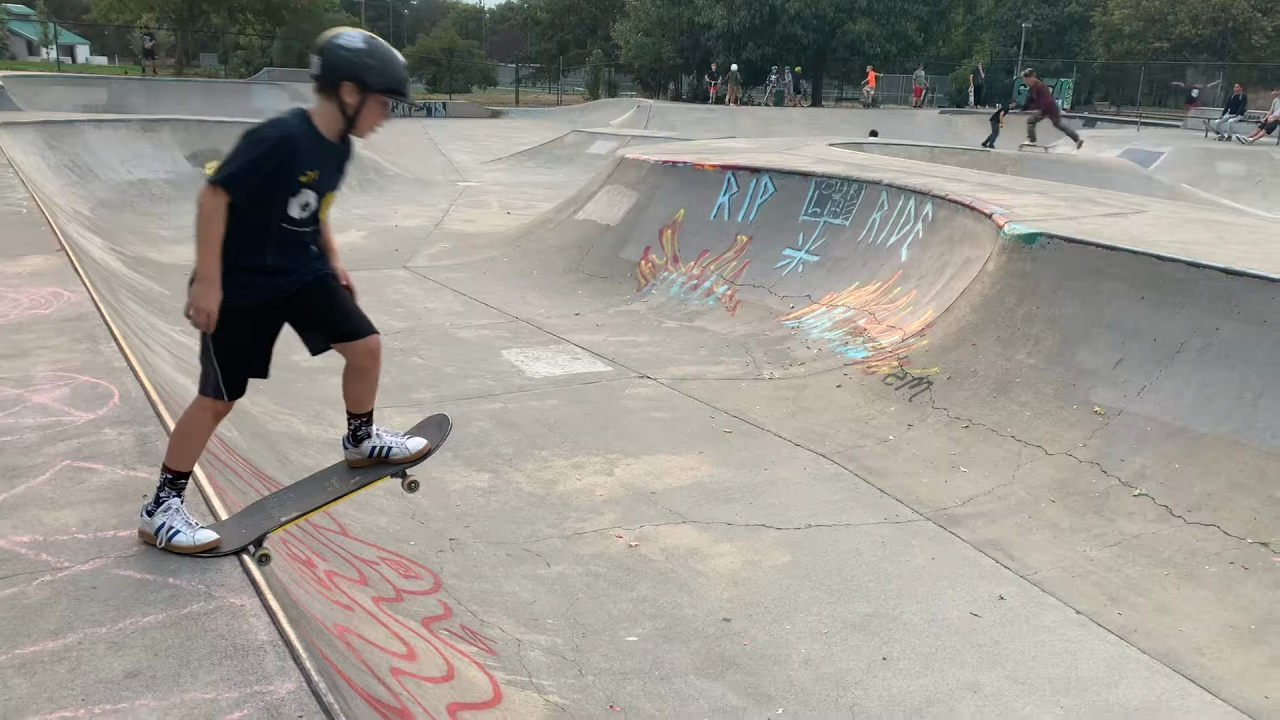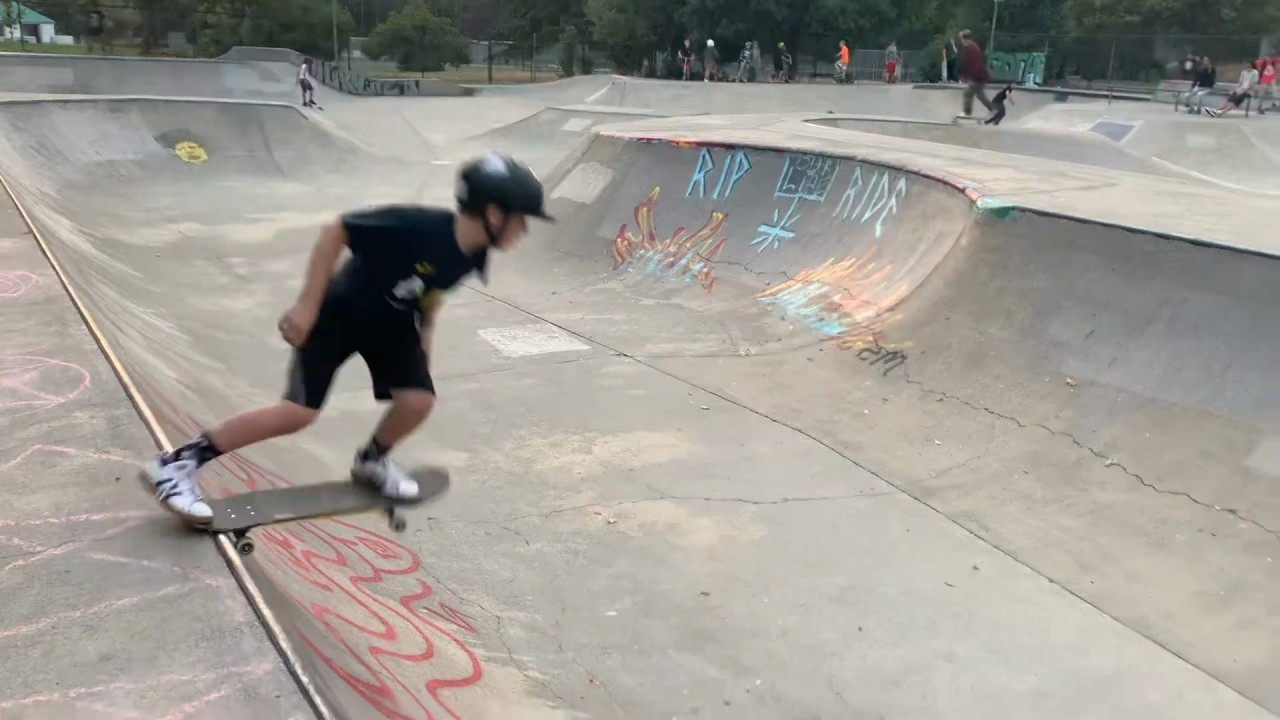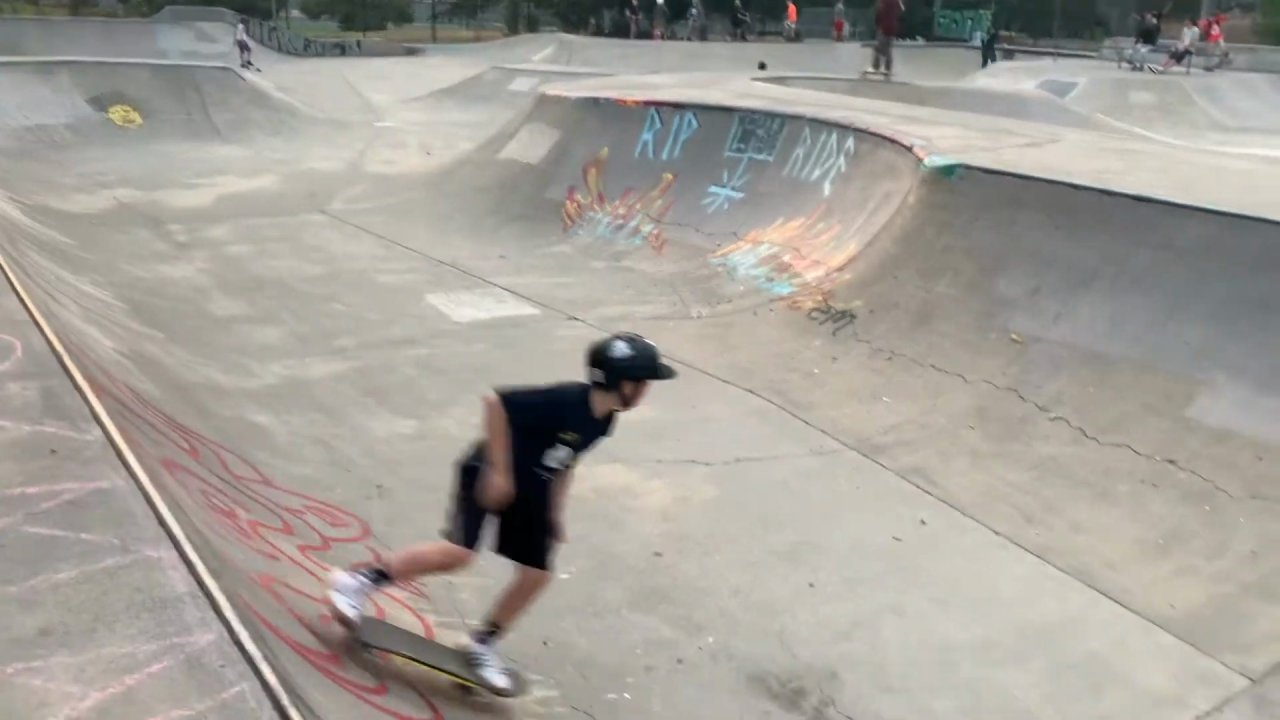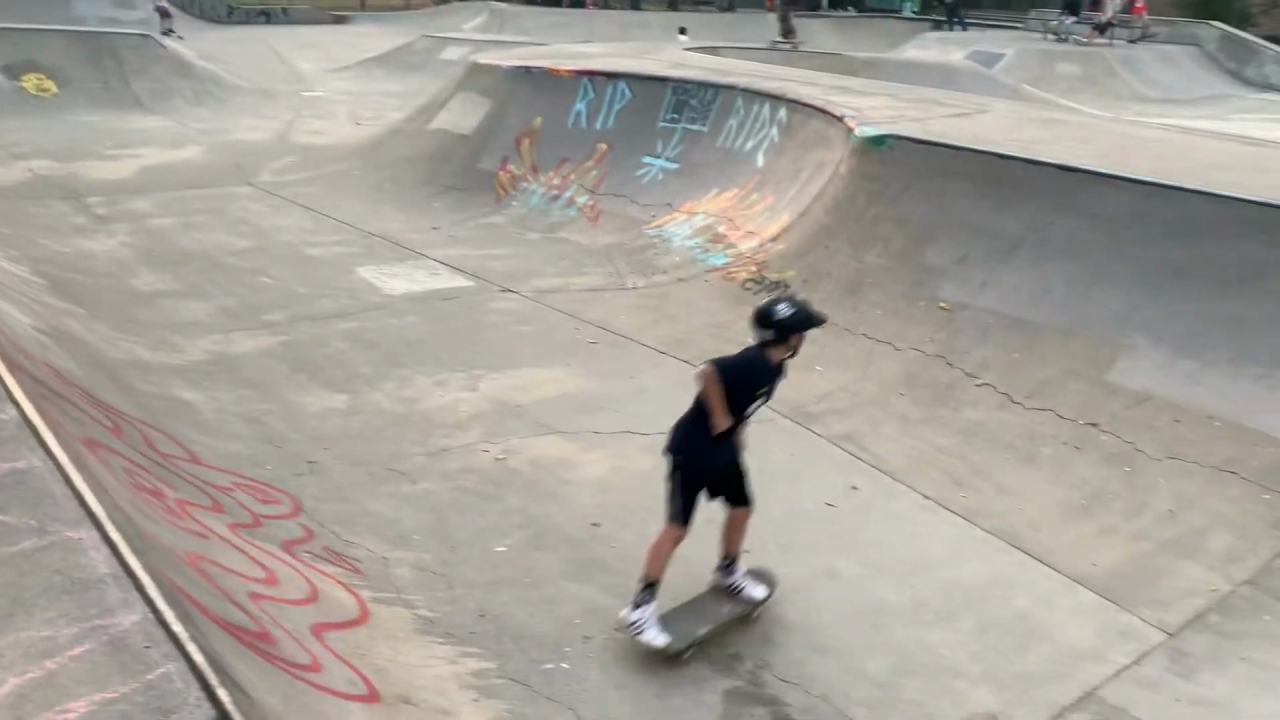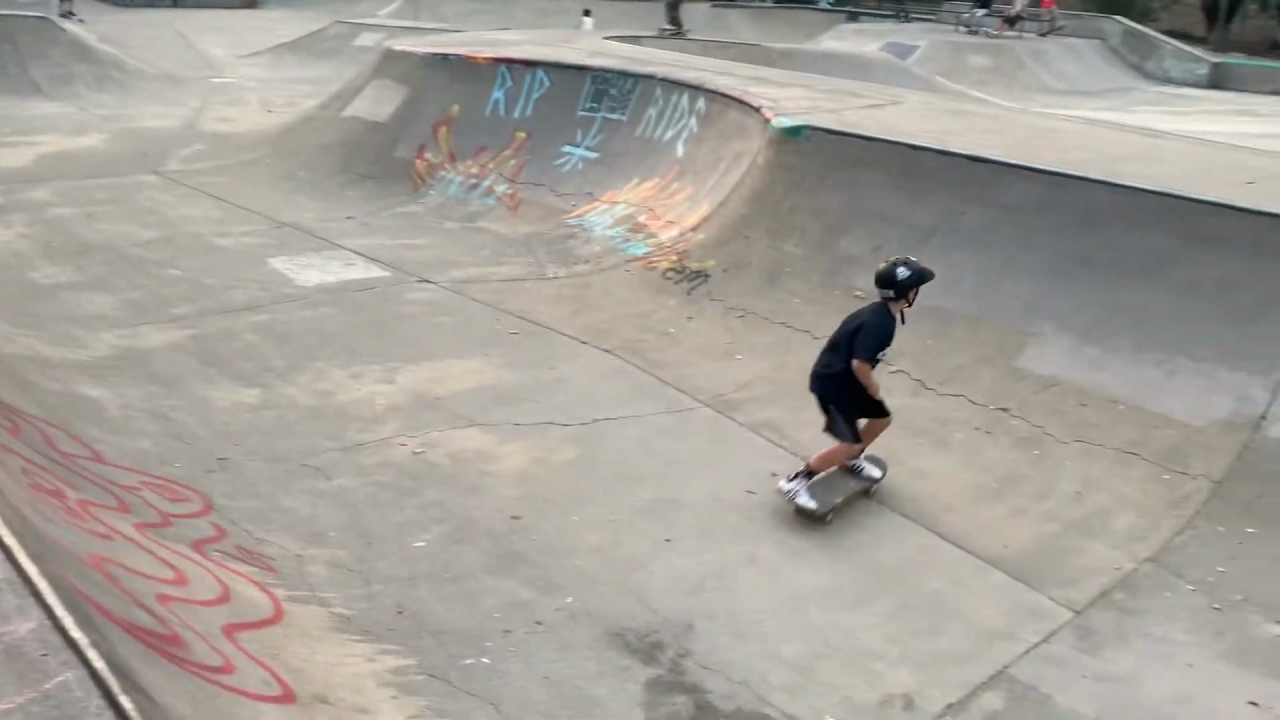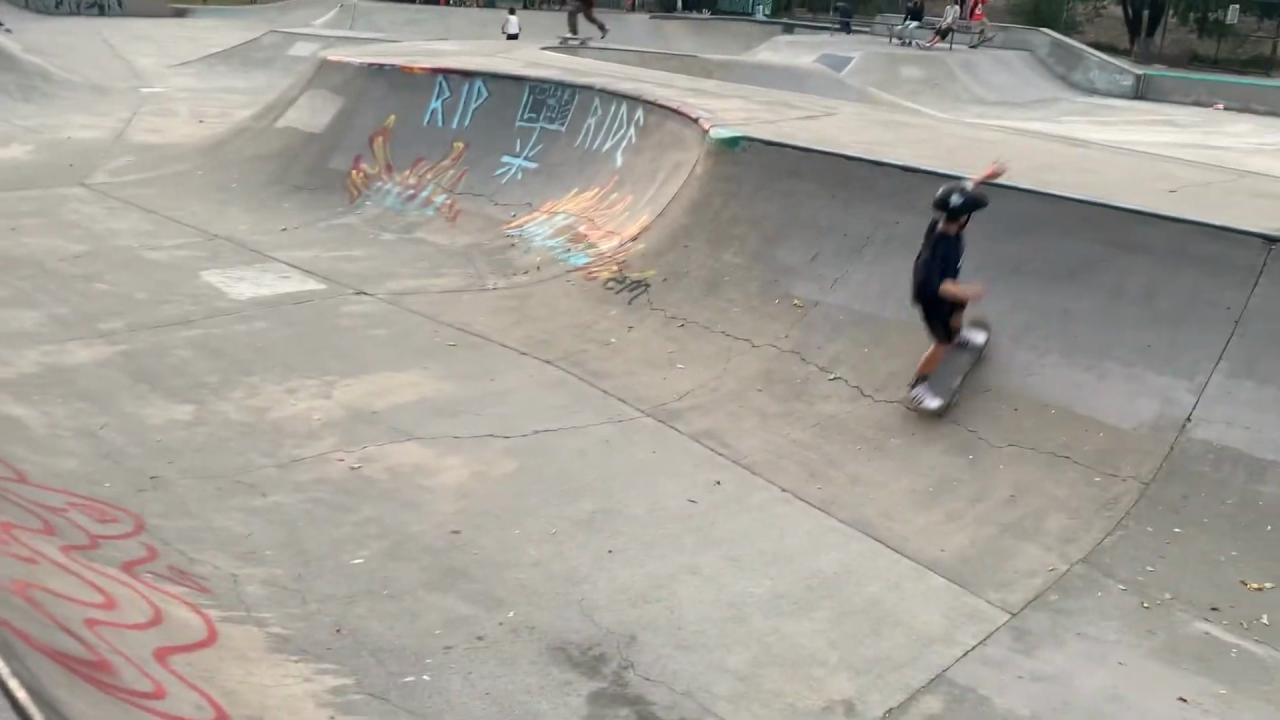
dt=0.3s
person 1, frame 1
left shoulder: (337, 147)
right shoulder: (277, 138)
right elbow: (214, 194)
left wrist: (332, 259)
right wrist: (208, 281)
left hip: (303, 271)
right hip: (241, 285)
left knee: (365, 345)
right knee: (218, 400)
left ankle: (360, 439)
right ankle: (161, 507)
person 1, frame 2
left shoulder: (472, 255)
right shoulder: (417, 227)
right elbow: (337, 234)
left wrist: (425, 333)
right wrist: (306, 305)
left hip: (390, 324)
right hip: (340, 314)
left knee: (418, 402)
right knee: (298, 413)
left ankle: (373, 460)
right ankle: (182, 463)
person 1, frame 3
left shoulder: (601, 421)
right shoulder: (563, 400)
right elbow: (496, 403)
left wrist: (556, 509)
right wrist: (499, 471)
left hip: (530, 487)
right hip: (487, 474)
left knee: (536, 574)
right knee: (458, 553)
left ankle: (482, 645)
right ankle: (361, 581)
person 1, frame 4
left shoulder: (772, 364)
right shoulder: (754, 363)
right elbow: (707, 373)
right wrist: (721, 420)
left hip: (721, 444)
right hip: (693, 446)
left knee: (742, 508)
right knee: (678, 526)
left ankle: (729, 572)
right ankle: (641, 606)
person 1, frame 5
left shoulder: (877, 312)
right shoulder: (881, 324)
left elbow: (848, 337)
right elbow: (860, 365)
right wrist: (873, 390)
left hip: (847, 379)
right hip: (832, 385)
left knee: (882, 419)
right knee: (851, 444)
left ankle: (853, 460)
right ankle: (795, 481)
person 1, frame 6
left shoulder: (941, 221)
right shoulder: (937, 246)
left elbow: (965, 189)
right elbow: (943, 288)
left wrist: (985, 175)
right wrist: (968, 293)
left hip: (944, 283)
right hip: (932, 295)
left knee: (958, 311)
right knee: (943, 343)
left ankle: (957, 334)
right ankle: (918, 385)
